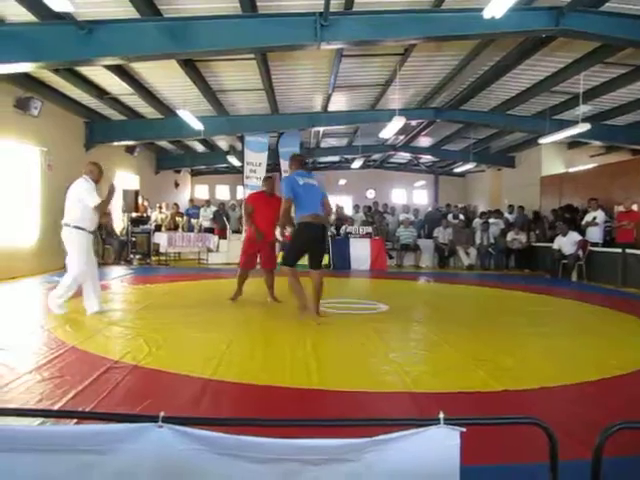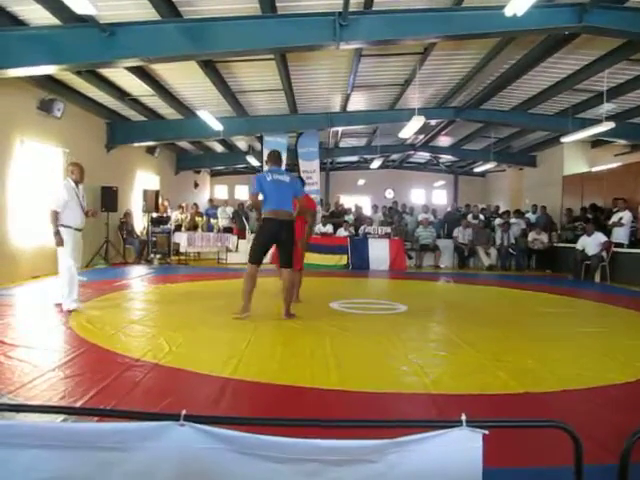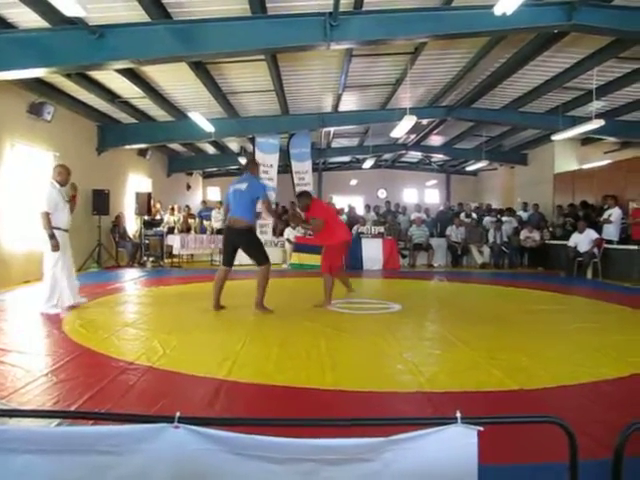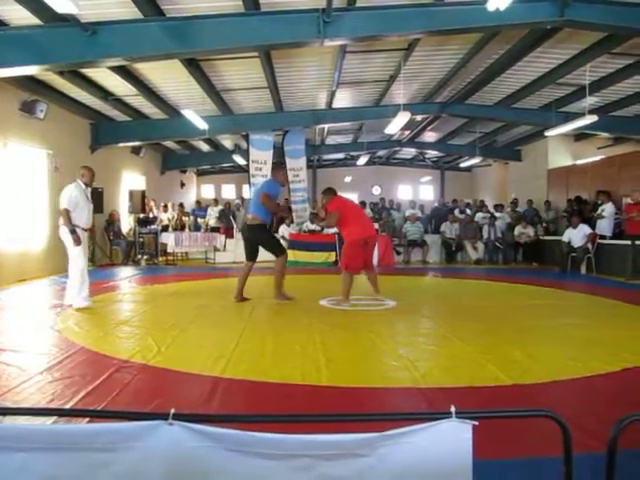
dt=1s
person 1, frame 1
left shoulder: (289, 180)
right shoulder: (316, 182)
left elbow: (285, 207)
right elbow: (328, 209)
left wrist: (283, 226)
left hip: (305, 227)
right hip: (321, 228)
left knee: (288, 266)
right knee: (316, 269)
left ankle: (303, 304)
right ankle: (316, 308)
person 1, frame 2
left shoulder: (261, 177)
right shoulder: (293, 179)
left elbow: (253, 200)
right elbow: (302, 205)
left wrist: (259, 208)
left hip: (269, 223)
right hip: (287, 225)
left knee: (253, 265)
right knee: (287, 269)
left ankle: (245, 308)
right ankle: (287, 310)
person 1, frame 3
left shoulder: (233, 185)
right shoulder: (257, 184)
right elbow: (267, 207)
right wrist: (277, 218)
left hip: (229, 229)
right hip: (245, 231)
left knee: (225, 267)
right knee: (264, 265)
left ankle: (216, 303)
right ankle: (259, 303)
person 1, frame 4
left shoulder: (264, 185)
right shoulder: (273, 185)
right elbow: (264, 200)
left wrist: (278, 211)
right wrist: (279, 209)
left hip: (248, 227)
right hip: (258, 228)
left knee: (250, 261)
right knee: (281, 255)
left ankle: (238, 295)
right ankle: (278, 292)
person 2, frame 1
left shoulder: (81, 185)
right shoulder: (85, 186)
right elbow: (99, 208)
left wrist: (100, 217)
right wrist: (110, 195)
left hip: (82, 233)
right hip: (77, 233)
left knee: (90, 270)
right knee: (78, 271)
left ankle: (93, 306)
right ankle: (55, 302)
person 2, frame 2
left shoulder: (79, 189)
right shoulder: (64, 189)
right elbow: (53, 212)
left wrist: (88, 213)
right wrist: (56, 234)
left hip: (76, 232)
right hip: (65, 232)
left knee: (71, 266)
right knee: (69, 266)
left ankle: (64, 299)
right ankle: (69, 302)
person 2, frame 3
left shoulder: (61, 191)
right shoulder: (50, 190)
left elbow: (69, 211)
right elbow: (44, 215)
left wrist: (73, 196)
right wrist: (52, 237)
left hip: (63, 234)
right hip: (54, 234)
left knee: (67, 268)
right knee: (53, 270)
left ankle: (70, 298)
right ankle: (48, 305)
person 2, frame 4
left shoulder: (86, 192)
right shoulder: (71, 190)
right elbow: (64, 212)
left wrist: (91, 229)
right wrist: (73, 232)
left hip: (82, 232)
right hip: (71, 231)
left knee: (79, 265)
right knee: (79, 264)
left ankle: (71, 298)
right ankle: (79, 299)
person 3, frame 1
left shoulder: (278, 201)
right shoulder: (253, 197)
right elbow: (247, 216)
right wrist: (255, 231)
left hip: (269, 240)
right hip: (252, 238)
left knee: (269, 268)
right knee: (244, 266)
left ankle: (271, 295)
right ankle: (238, 291)
person 3, frame 2
left shoulder: (308, 202)
left elbow: (311, 222)
left wrist: (305, 240)
left hip: (298, 239)
left knee: (295, 267)
right knee: (279, 261)
left ankle: (296, 295)
right ankle: (291, 285)
person 3, frame 3
left shoulder: (315, 207)
right shoulder: (316, 205)
left elbow: (317, 227)
left hip: (335, 241)
right hip: (341, 237)
left knee: (327, 270)
right knee: (336, 268)
left ankle: (327, 301)
right ankle: (349, 289)
person 3, frame 4
left shoulder: (334, 203)
right shoulder: (345, 201)
left elbow: (332, 222)
left wrist: (321, 223)
right wrist: (325, 215)
left hip: (356, 238)
right hip: (369, 234)
left knee: (347, 268)
right knee: (368, 265)
left ankle: (345, 299)
right ankle: (377, 292)
